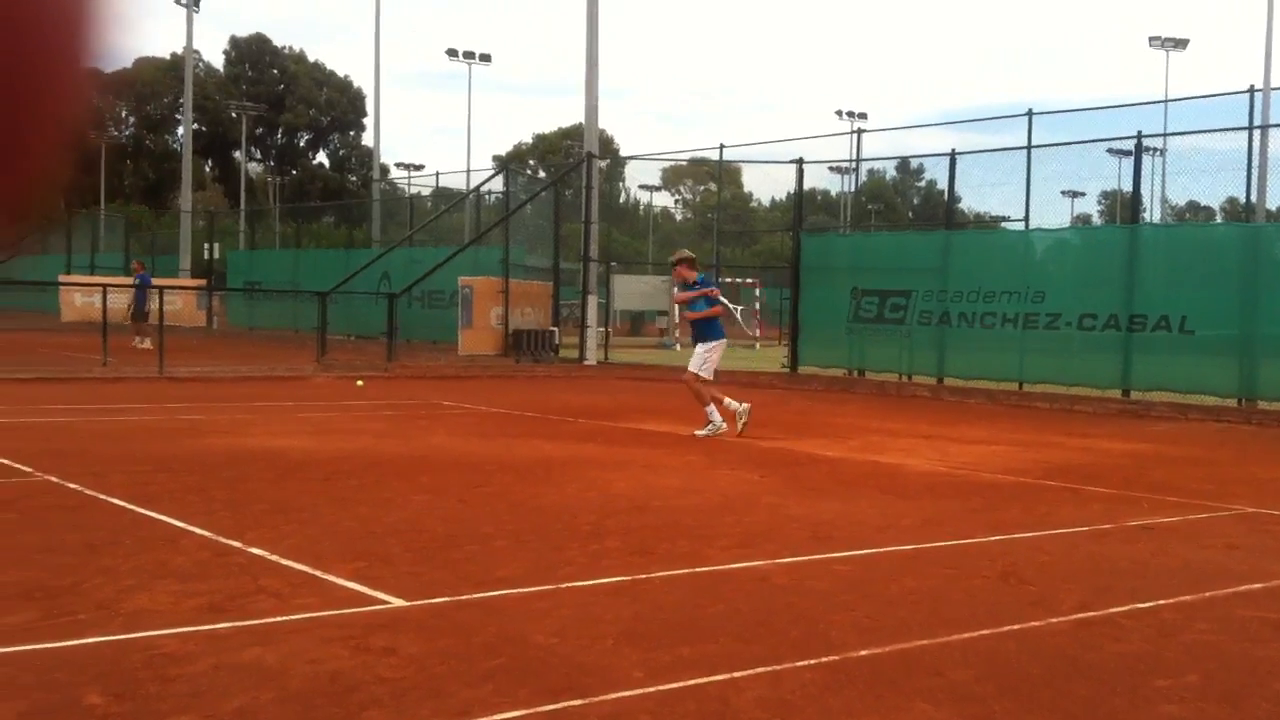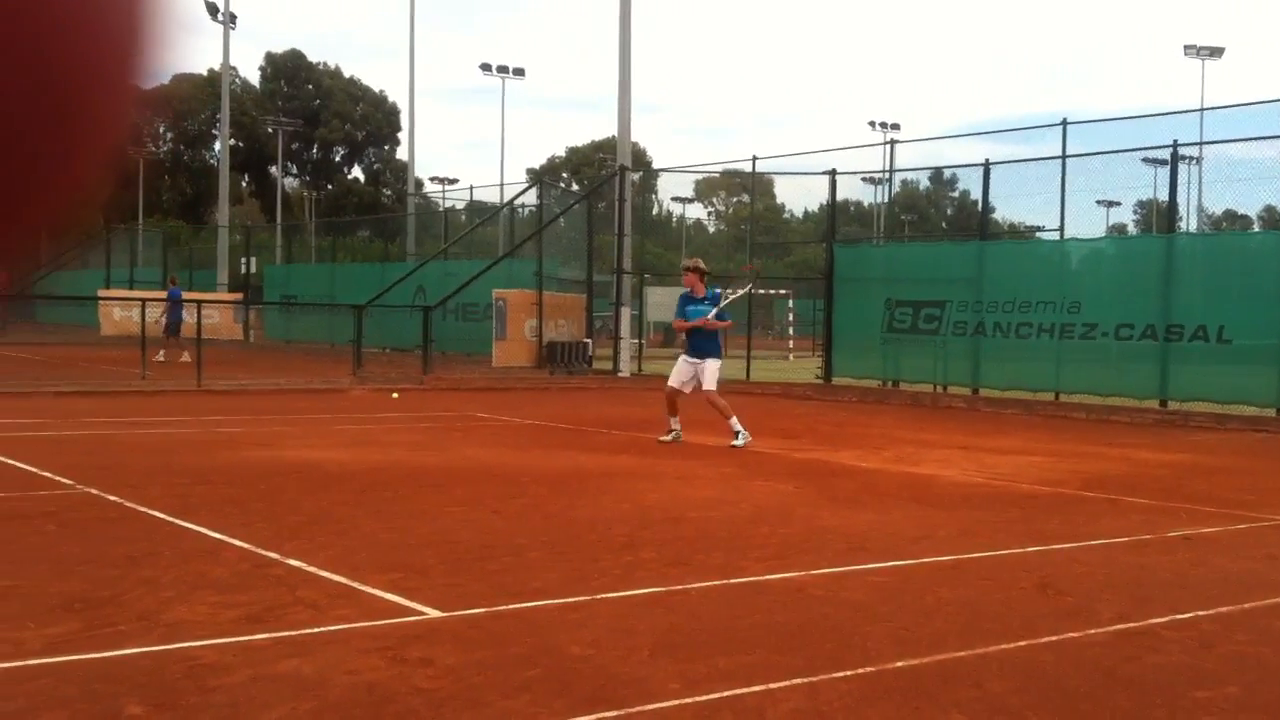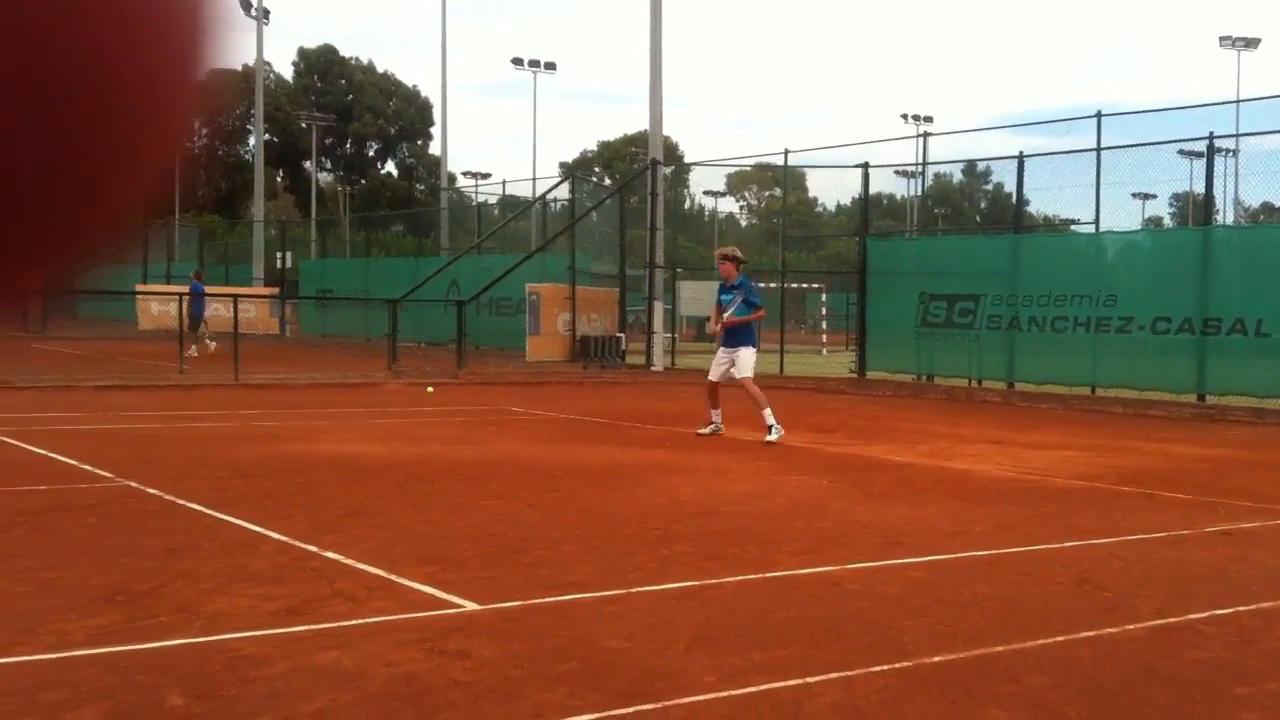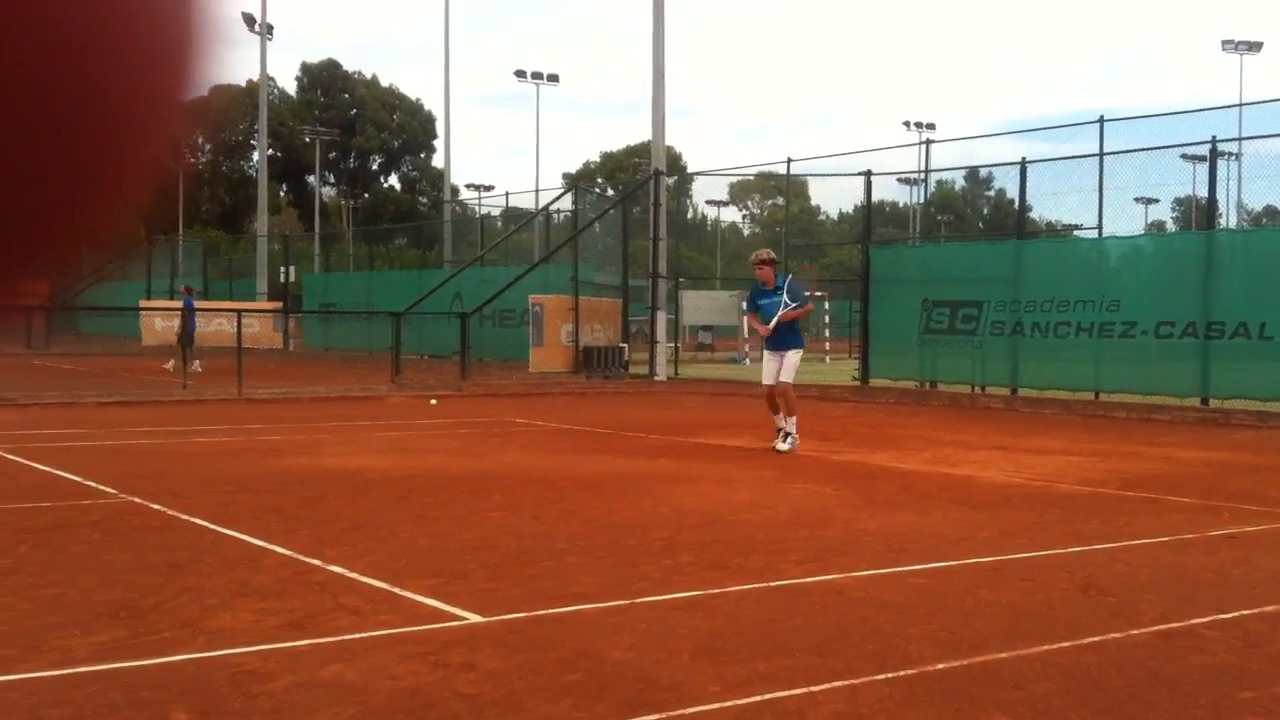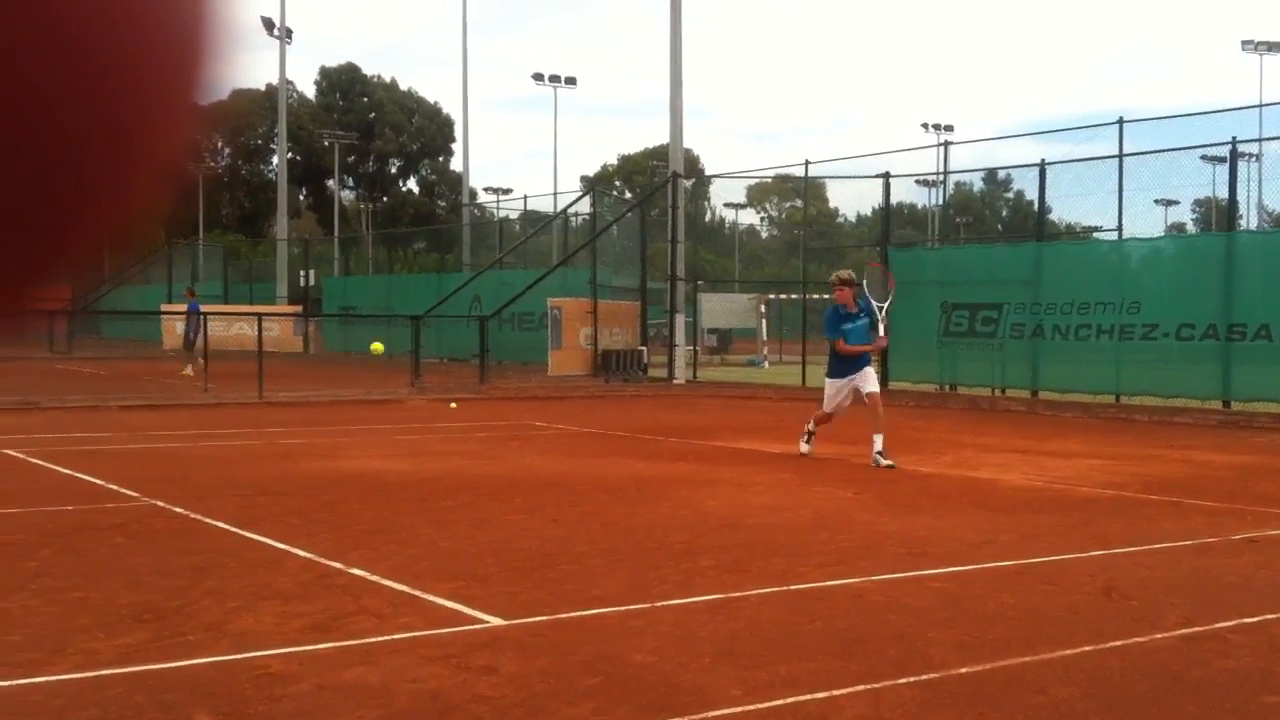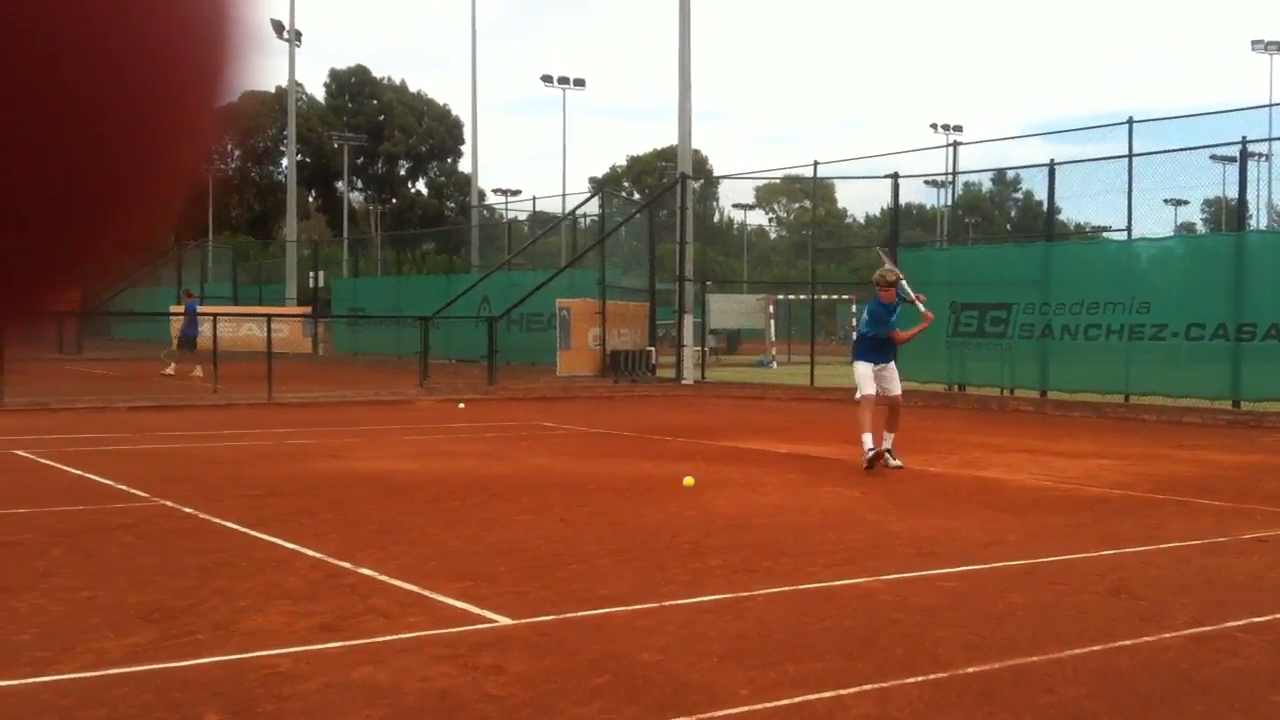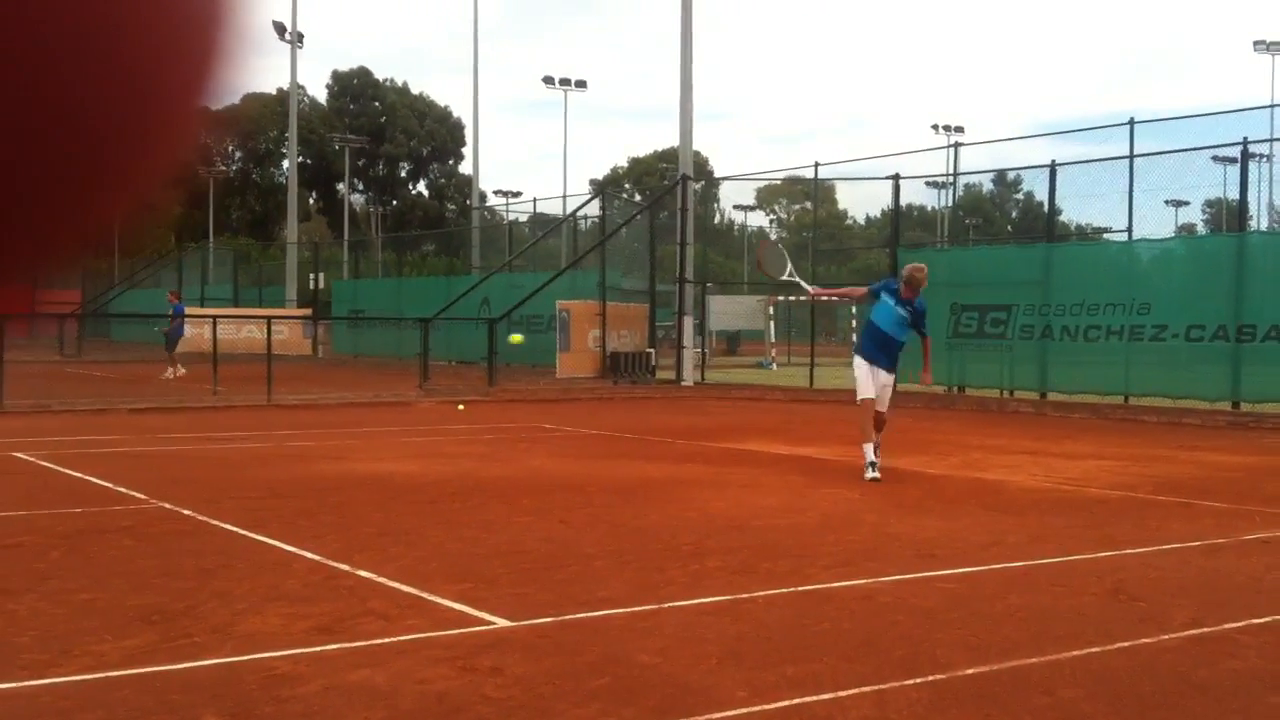
dt=0.4s
person 1, frame 1
left shoulder: (707, 283)
right shoulder: (685, 288)
left elbow: (719, 309)
right elbow: (678, 299)
left wrist: (696, 315)
right wrist: (703, 292)
left hip: (712, 339)
right hip: (702, 342)
left knee: (690, 379)
right knee: (702, 388)
left ankle: (717, 422)
right ankle: (739, 408)
person 1, frame 2
left shoulder: (715, 298)
right shoulder: (684, 298)
left elbow: (728, 323)
right elbow: (676, 325)
left wrist: (717, 324)
right wrist: (696, 323)
left hip: (711, 356)
right hip: (690, 355)
left knee: (710, 395)
right knee: (670, 392)
left ankle: (740, 432)
right ankle: (675, 430)
person 1, frame 3
left shoulder: (746, 287)
right shoulder: (722, 287)
left elbow: (761, 313)
left wrist: (737, 321)
right wrist: (714, 325)
left hip: (745, 345)
right hip: (726, 345)
left knee: (746, 382)
right knee: (711, 384)
left ankle: (773, 426)
right ankle: (716, 423)
person 1, frame 4
right shoulder: (756, 291)
left elbow: (810, 307)
right elbow: (751, 317)
left wrist: (792, 314)
right wrist: (760, 328)
left hip: (791, 346)
right hip: (771, 348)
left knee: (784, 388)
right knee: (768, 391)
left ankle: (792, 434)
right ankle: (781, 429)
person 1, frame 5
left shoulder: (866, 306)
right shoulder: (832, 315)
left elbow: (875, 330)
right elbow: (841, 348)
left wrist: (879, 333)
right wrist: (871, 348)
left hip: (863, 367)
right hip: (838, 372)
left knee: (875, 399)
right knee: (828, 414)
left ankle: (878, 452)
right ankle: (810, 430)
person 1, frame 6
left shoulder: (895, 297)
right shoulder: (876, 310)
right elbow: (899, 338)
left wrist: (914, 300)
right wrist: (923, 324)
left hip: (885, 359)
right hip: (864, 359)
left knee: (895, 402)
right knee: (869, 399)
left ankle: (887, 449)
right ankle: (869, 449)
person 1, frame 7
left shoulder: (918, 308)
right shoulder: (888, 287)
left elbow: (925, 338)
right elbow: (860, 292)
left wrist: (926, 369)
right wrist: (825, 292)
left hip: (886, 365)
right hip: (864, 358)
left knee: (880, 414)
right knee: (868, 404)
left ankle: (875, 442)
right ankle: (870, 461)
